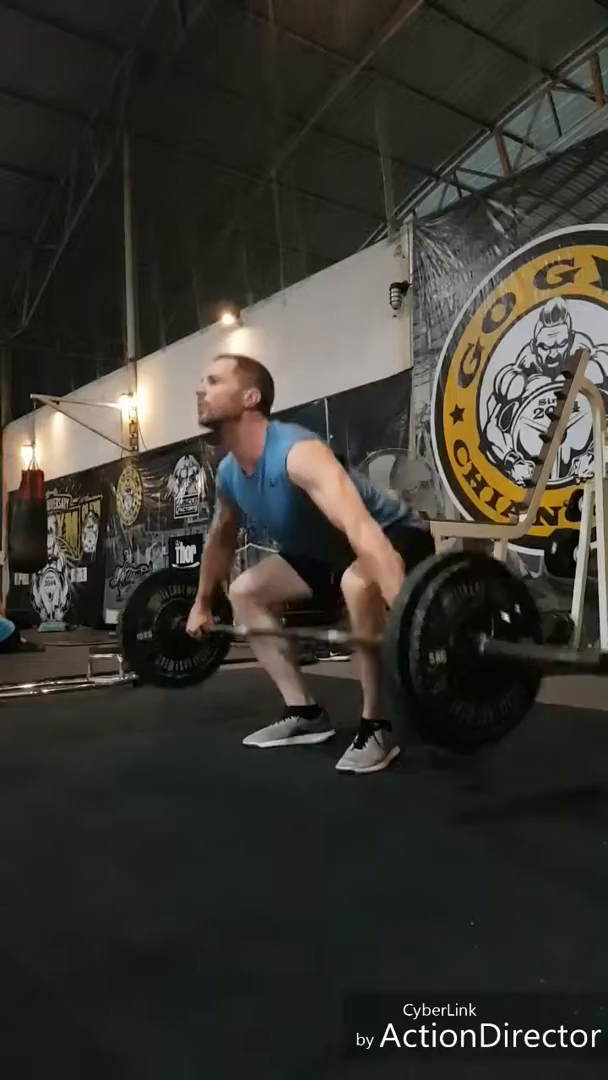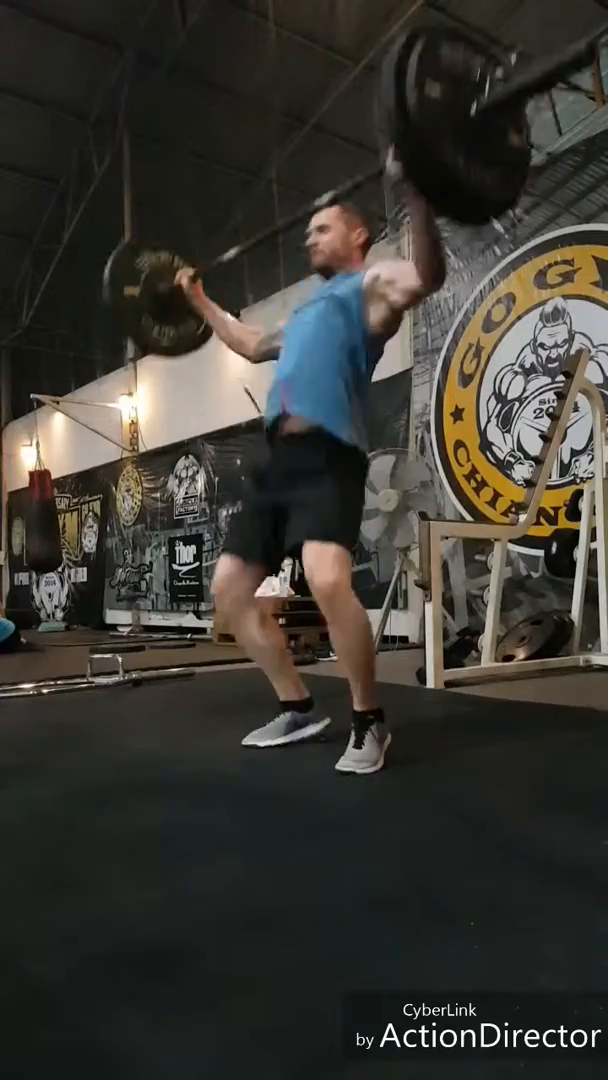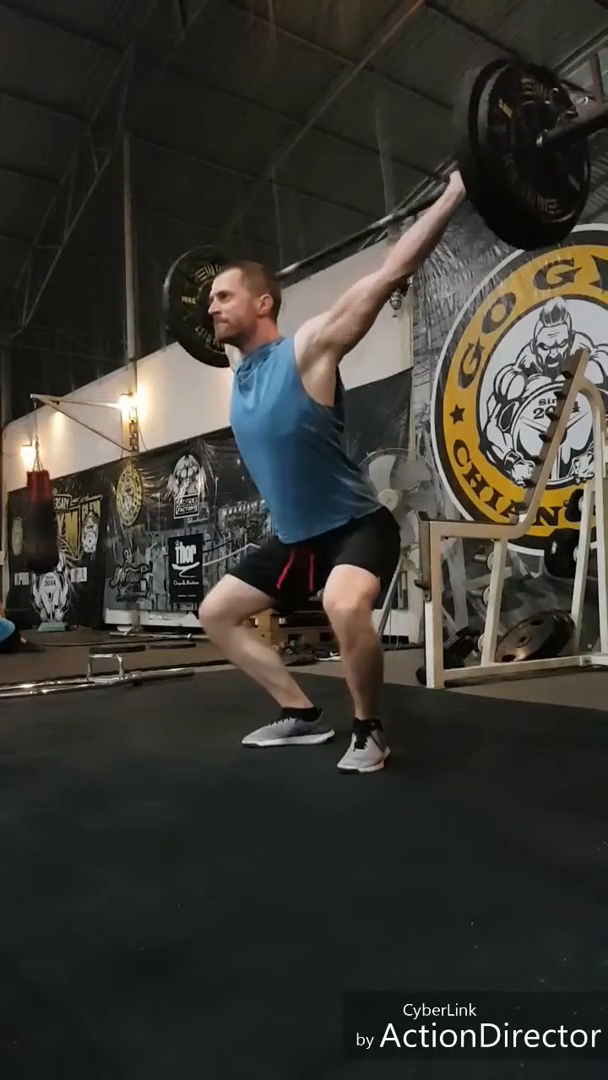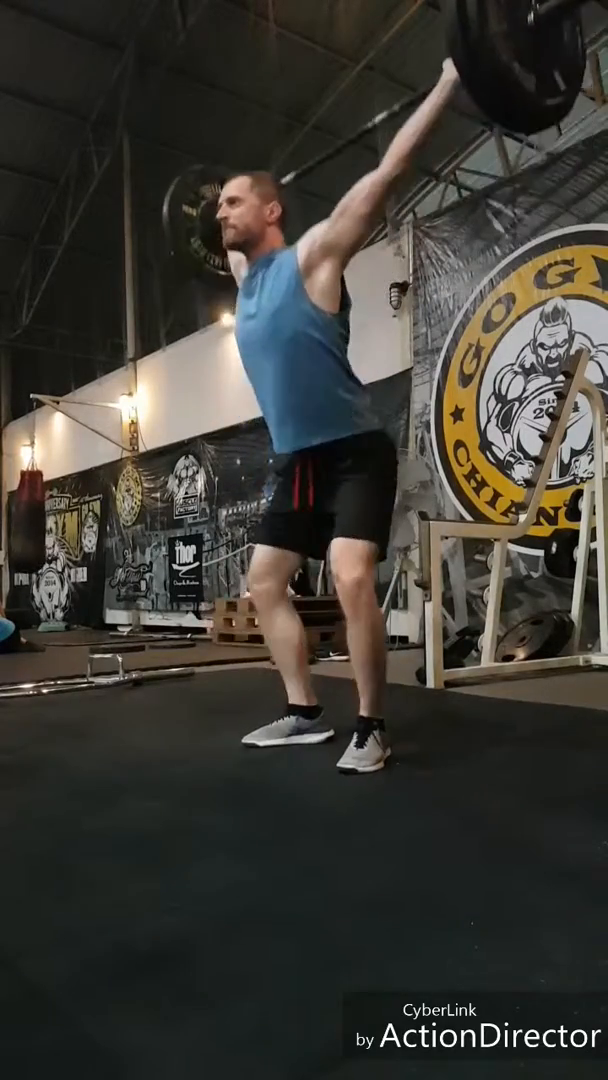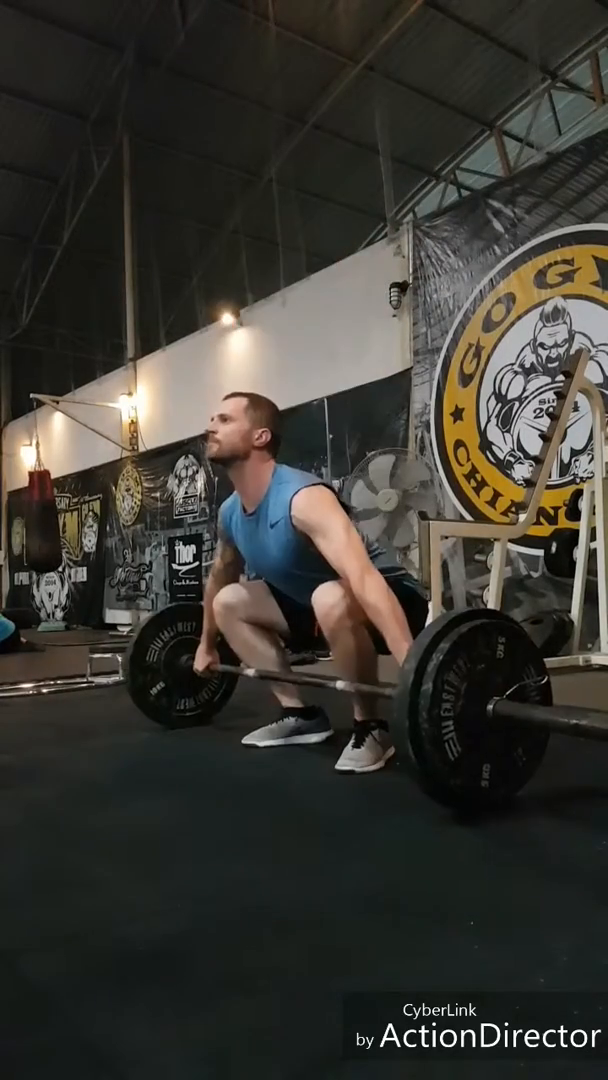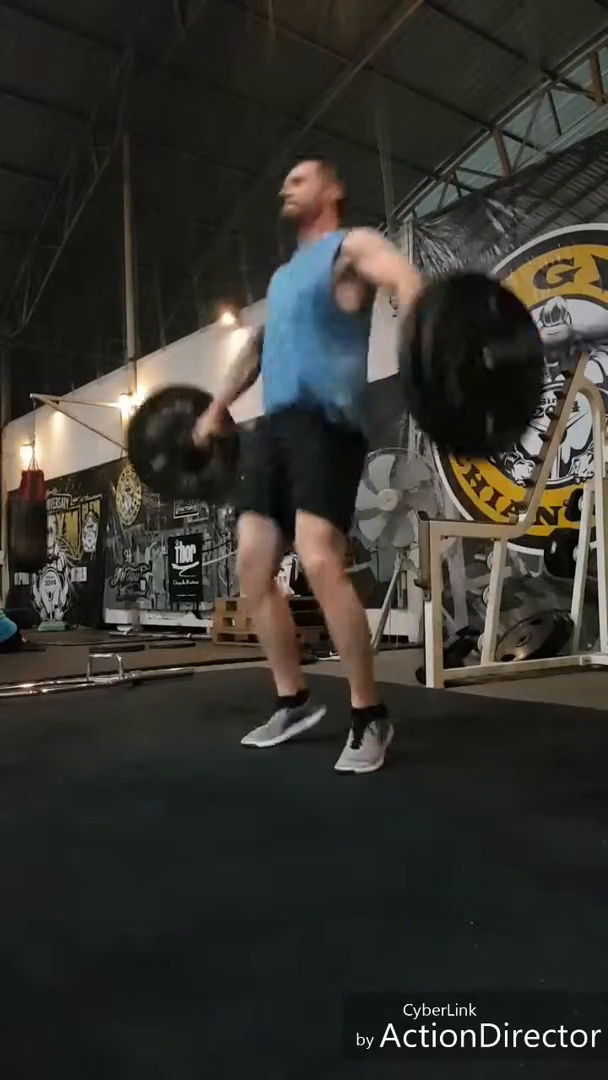
dt=0.7s
person 1, frame 1
left shoulder: (297, 455)
right shoulder: (228, 473)
left elbow: (362, 530)
right elbow: (219, 540)
right wrist: (202, 605)
left hip: (394, 542)
left knee: (361, 591)
right knee: (243, 592)
left ankle: (376, 729)
right ankle: (304, 713)
person 1, frame 2
left shoulder: (372, 284)
right shoulder: (315, 305)
left elbow: (425, 277)
right elbow: (252, 343)
left wrist: (413, 187)
right wrist: (199, 298)
left hip: (326, 448)
right hip: (279, 455)
left knee: (327, 580)
right knee: (228, 586)
left ankle: (368, 722)
right ankle: (299, 707)
person 1, frame 3
left shoulder: (307, 350)
right shoulder: (243, 367)
left elbow: (388, 274)
right elbow: (229, 331)
left wrist: (455, 194)
left hip: (356, 527)
right hip: (294, 538)
left knee: (344, 606)
right knee: (216, 612)
left ankle: (369, 730)
right ankle: (302, 714)
person 1, frame 4
left shoulder: (311, 257)
right shoulder: (248, 277)
left elbow: (385, 174)
left wrist: (447, 86)
left hip: (354, 452)
right hip: (295, 461)
left knee: (351, 580)
right knee: (264, 587)
left ankle: (370, 728)
right ankle: (303, 712)
person 1, frame 5
left shoulder: (303, 498)
right shoulder: (231, 512)
left elbow: (365, 580)
right elbow: (219, 578)
right wrist: (206, 646)
left hip: (389, 599)
left knee: (333, 601)
right knee: (228, 604)
left ankle: (371, 729)
right ankle: (300, 714)
person 1, frame 6
left shoulder: (351, 245)
right shoulder: (285, 275)
left elbow: (407, 282)
right elbow: (258, 346)
right wrist: (216, 408)
left hip: (325, 426)
right hip: (276, 429)
left knee: (319, 562)
right knee: (251, 568)
left ankle: (369, 717)
right ankle: (294, 700)
